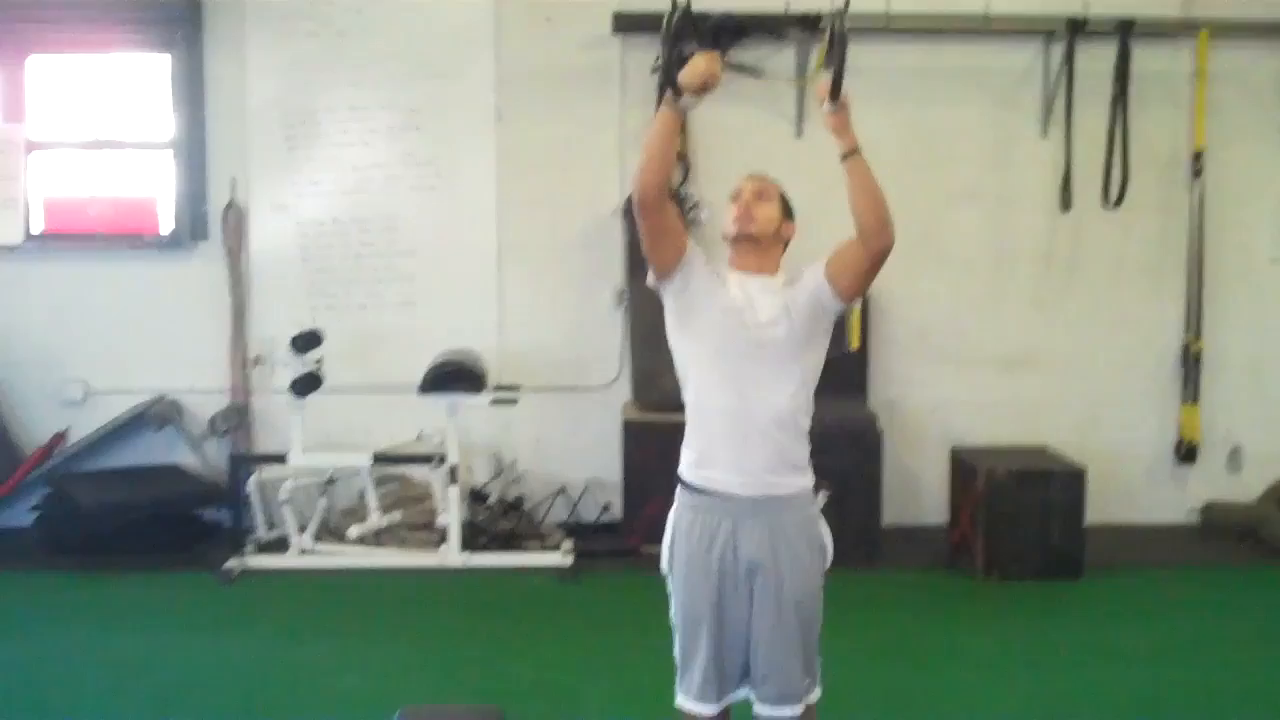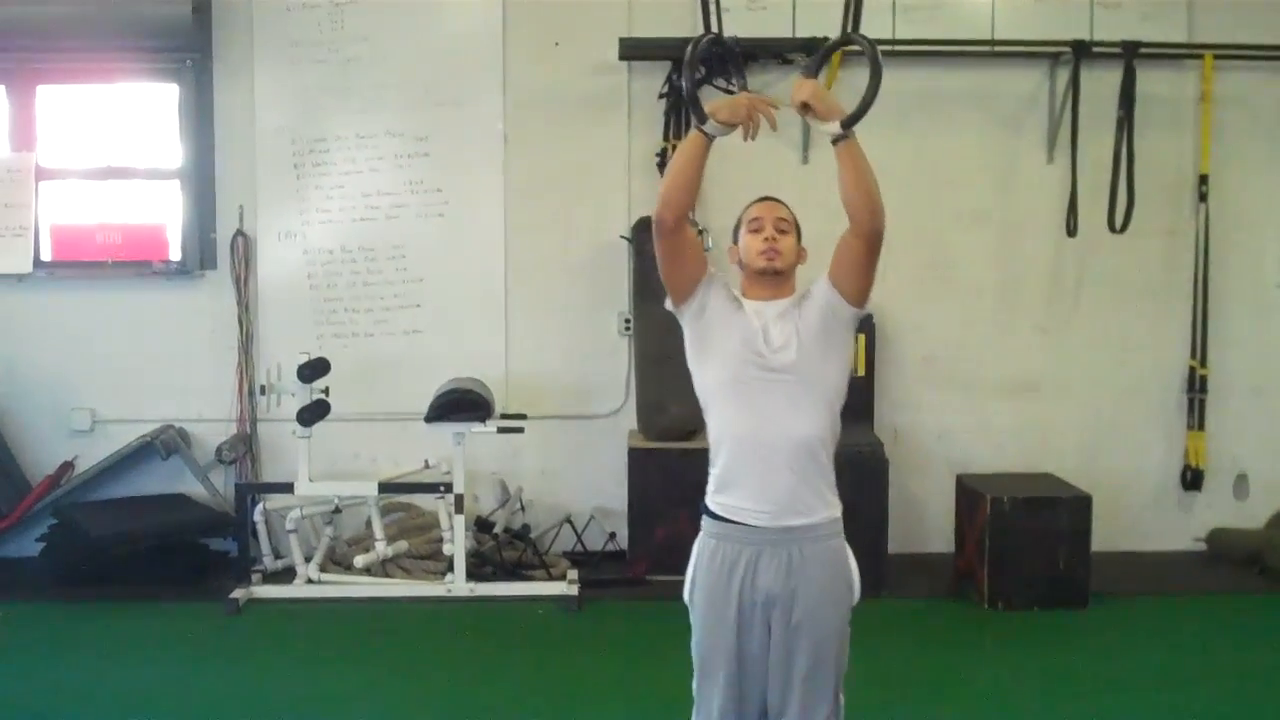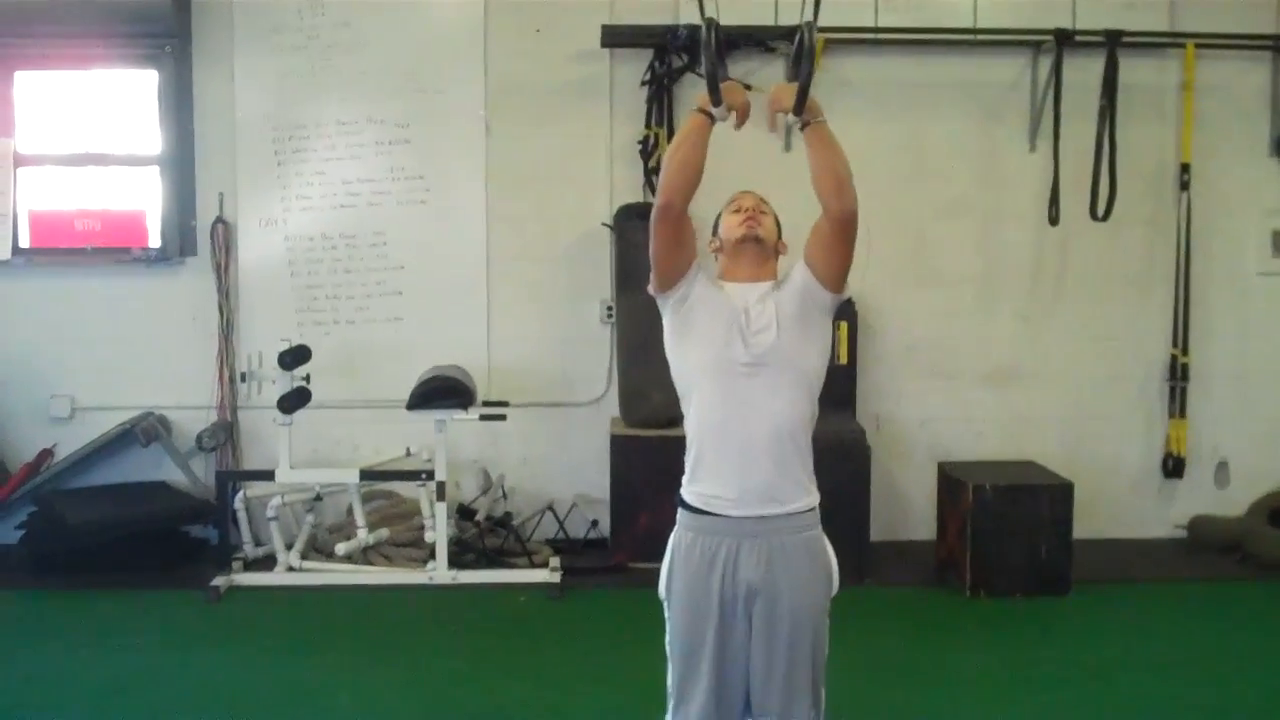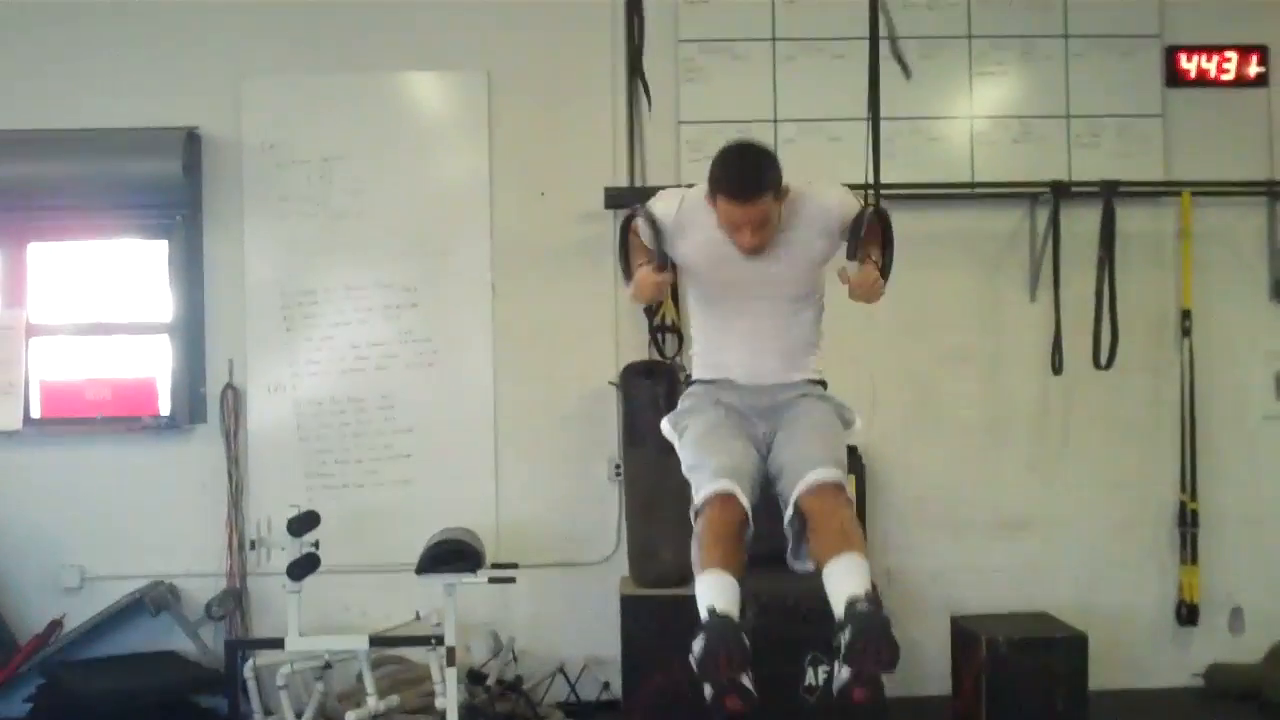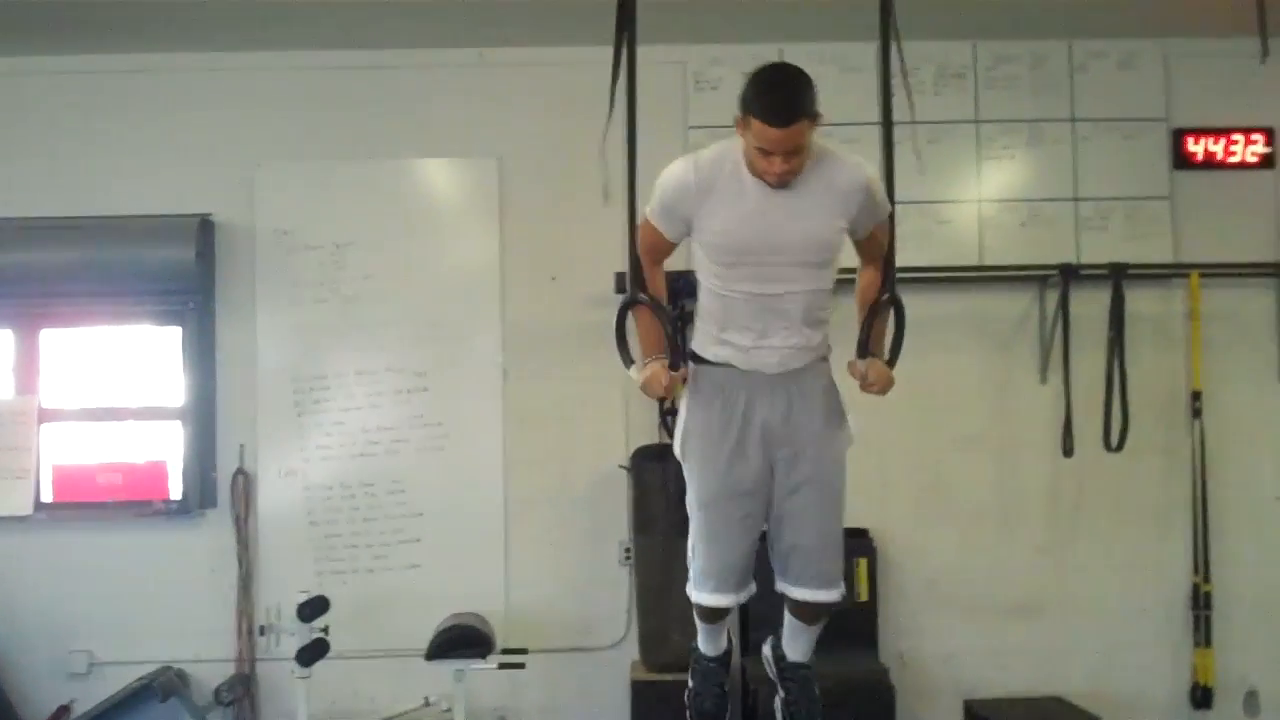
dt=1s
person 1, frame 1
left shoulder: (810, 295)
right shoulder: (691, 285)
left elbow: (878, 238)
right elbow: (648, 196)
left wrist: (844, 137)
right wrist: (678, 98)
left hip: (785, 511)
right hip: (706, 508)
person 1, frame 2
left shoulder: (827, 313)
right shoulder: (706, 311)
left elbow: (869, 225)
right elbow: (667, 218)
left wrist: (840, 126)
right wrist: (709, 125)
left hip: (813, 543)
right hip: (729, 541)
person 1, frame 3
left shoulder: (806, 299)
right shoulder: (687, 297)
left elbow: (842, 208)
right elbow: (669, 201)
left wrist: (810, 116)
right wrist: (705, 110)
left hip: (790, 534)
right hip: (706, 533)
person 1, frame 4
left shoulder: (825, 210)
right shoulder: (675, 214)
right elbow: (635, 228)
left wrist: (870, 266)
right wrist: (643, 273)
left hip: (799, 397)
right hip: (716, 397)
left knee: (822, 492)
right knee: (721, 499)
left ankle: (862, 630)
right ankle: (721, 639)
person 1, frame 5
left shoulder: (852, 184)
right shoulder: (690, 180)
left elbow: (876, 263)
right elbow: (647, 261)
left wrist: (875, 349)
right wrist: (651, 355)
left hip: (808, 386)
right hip: (720, 385)
left knee: (816, 564)
right knee: (718, 565)
left ankle: (793, 661)
right ankle: (711, 656)
